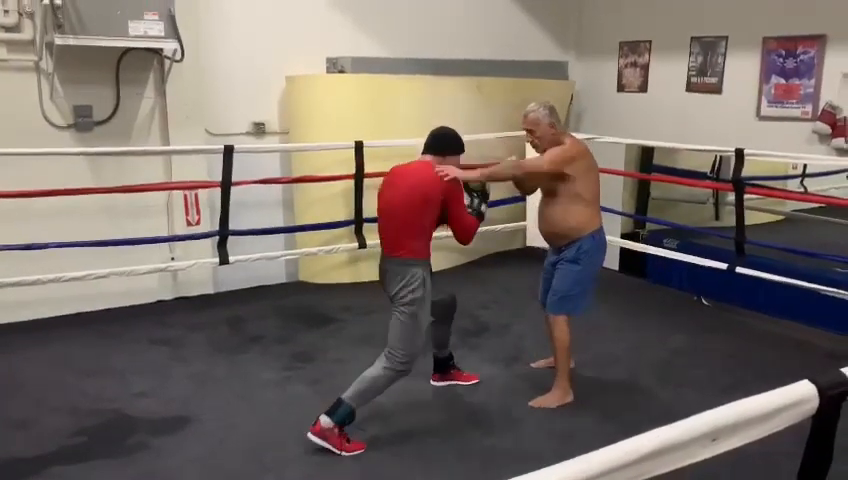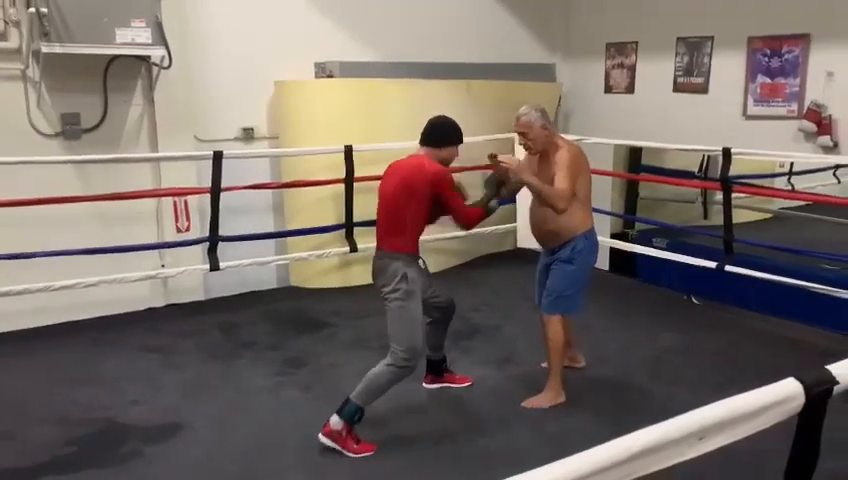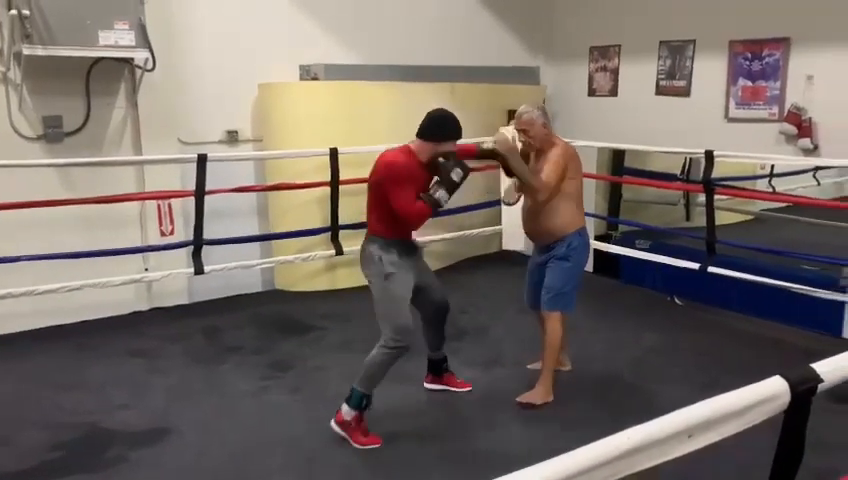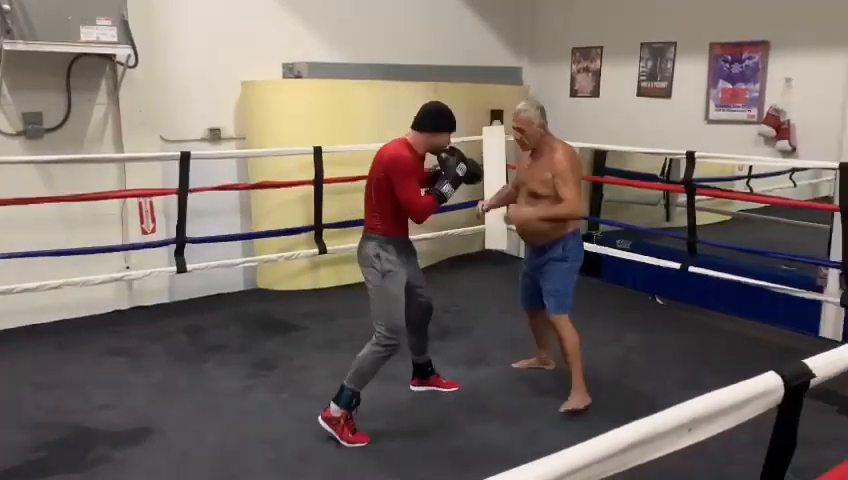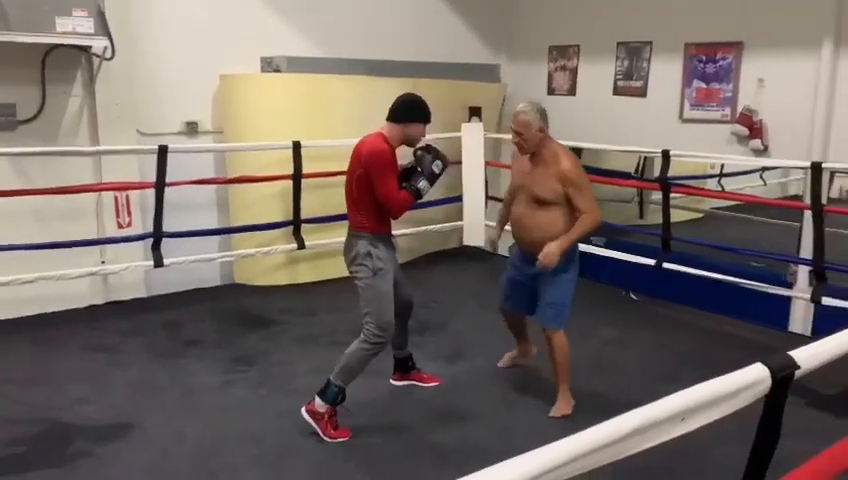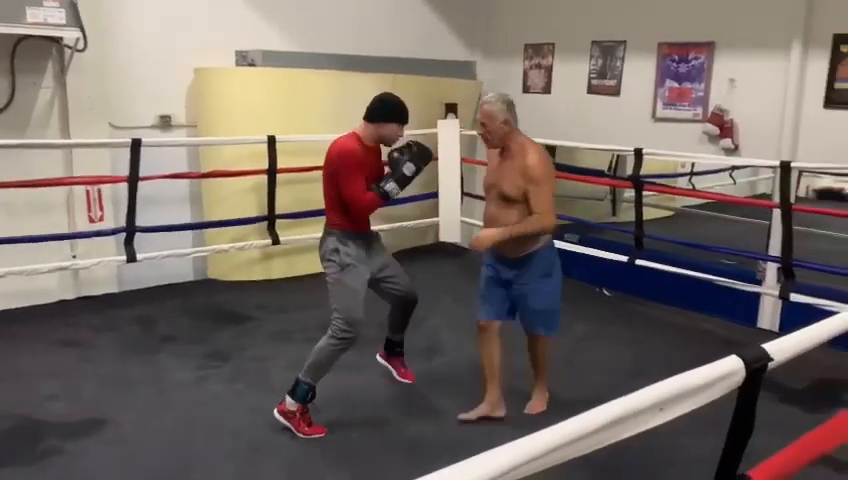
dt=0.3s
person 1, frame 1
left shoulder: (394, 174)
right shoulder: (446, 183)
right elbow: (465, 235)
right wrist: (478, 202)
left hip: (390, 264)
right hip: (411, 270)
left knee: (445, 304)
right knee: (398, 361)
left ankle: (444, 369)
right ankle: (329, 423)
person 1, frame 2
left shoulder: (396, 168)
right shoulder: (434, 173)
right elbow: (466, 218)
left wrist: (432, 209)
right wrist: (492, 197)
left hip: (400, 262)
right hip: (399, 268)
left knee: (442, 306)
right knee: (404, 358)
left ankle: (437, 371)
right ankle: (338, 425)
person 1, frame 3
left shoulder: (428, 157)
right shoulder: (393, 164)
left elbow: (459, 152)
right elbow: (411, 217)
left wrist: (492, 151)
right wrist: (445, 185)
left hip: (405, 249)
right hip: (383, 254)
left knee: (437, 307)
right knee: (397, 339)
left ankle: (437, 373)
right ankle: (349, 414)
person 1, frame 4
left shoulder: (410, 154)
right shoulder: (398, 157)
right elbow: (418, 211)
left wrist: (440, 174)
right wrist: (449, 180)
left hip: (399, 245)
right hip: (381, 250)
left knee: (422, 308)
right knee: (389, 336)
left ankle: (423, 374)
right ankle: (337, 411)
person 1, frame 5
left shoulder: (380, 146)
right shoulder: (377, 151)
right elbow: (394, 206)
left wrist: (413, 171)
right wrist: (425, 177)
left hip: (380, 242)
right hip: (369, 246)
left knee: (403, 304)
right knee: (378, 332)
left ankle: (404, 369)
right ankle: (321, 406)
person 1, frame 6
left shoulder: (375, 148)
right shoulder: (344, 151)
left elbow: (381, 188)
right elbow: (361, 205)
left wrist: (409, 166)
right wrist: (397, 176)
left hip: (368, 241)
right hip: (342, 246)
left knee: (405, 294)
right knee: (346, 329)
left ankle: (392, 353)
right ankle: (292, 404)
person 2, frame 1
left shoulder: (570, 152)
right shoulder: (550, 154)
left elbow: (521, 168)
right elbow: (528, 187)
left wrist: (468, 174)
right wrist: (516, 172)
left hip: (584, 246)
right hip: (562, 246)
left knee: (557, 314)
right knee: (549, 305)
left ankle: (562, 389)
right ankle: (562, 357)
person 2, frame 2
left shoulder: (566, 154)
right shoulder: (535, 154)
left elbow: (560, 203)
right elbow: (509, 190)
left wrist: (526, 175)
right wrist: (502, 172)
left hip: (575, 247)
right hip: (553, 246)
left knee: (551, 313)
right knee: (553, 307)
left ankle: (554, 390)
right ankle: (572, 354)
person 2, frame 3
left shoulder: (560, 153)
right shoulder: (532, 153)
left elbow: (541, 193)
right elbow: (518, 191)
left wrist: (512, 157)
right wrist: (512, 176)
left hip: (568, 245)
right hip: (543, 245)
left knee: (551, 311)
right knee: (540, 306)
left ankle: (544, 387)
right ankle: (559, 358)
person 2, frame 4
left shoulder: (560, 157)
right shoulder: (527, 154)
left elbow: (575, 208)
right elbow: (515, 188)
left wrist: (533, 214)
right wrist: (491, 203)
left hip: (560, 249)
right hip: (535, 248)
left knee: (558, 315)
right knee: (533, 306)
left ankle: (579, 389)
right ankle: (543, 356)
person 2, frame 5
left shoulder: (565, 165)
right shoulder: (521, 156)
left elbow: (592, 215)
left wrist: (560, 245)
right wrist: (499, 226)
left hip: (556, 260)
right hip: (521, 253)
left knee: (552, 328)
right knee: (510, 309)
left ankle: (565, 394)
right ankle: (523, 348)
person 2, frame 6
left shoulder: (533, 159)
right shoulder: (496, 154)
left elbow: (545, 221)
left wrist: (496, 234)
left hip: (532, 262)
right hip: (496, 259)
left knee: (536, 330)
right knee: (487, 325)
left ankle: (540, 389)
right ankle: (493, 400)
